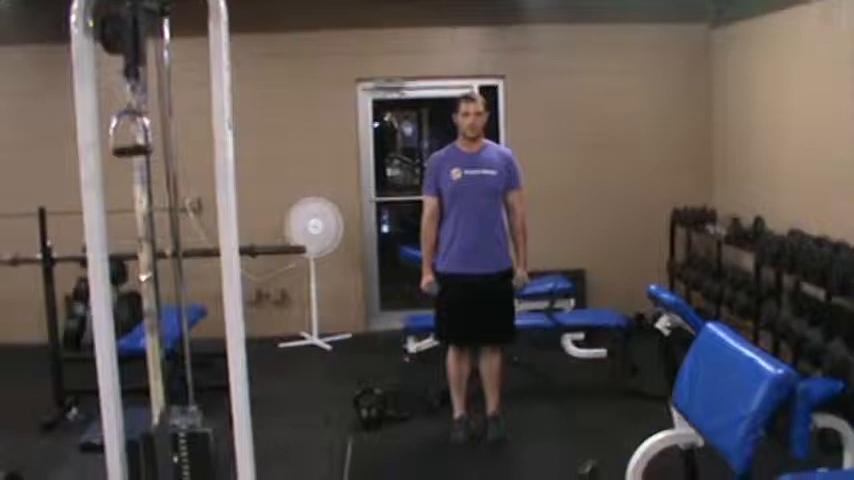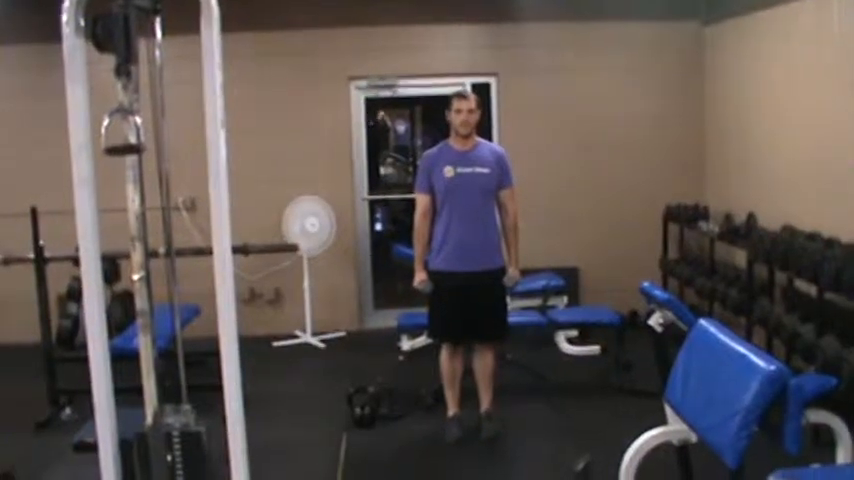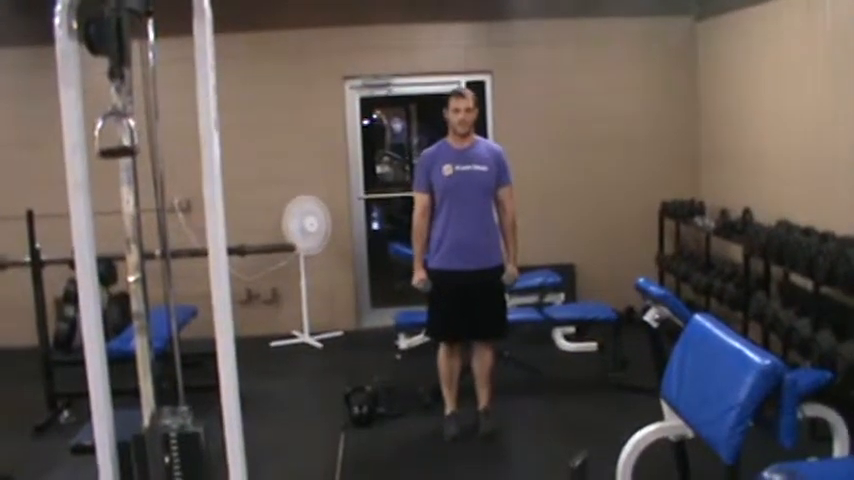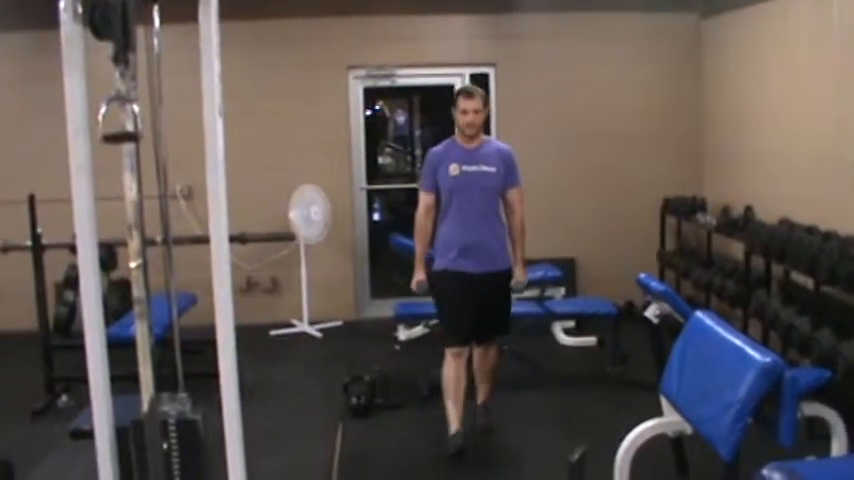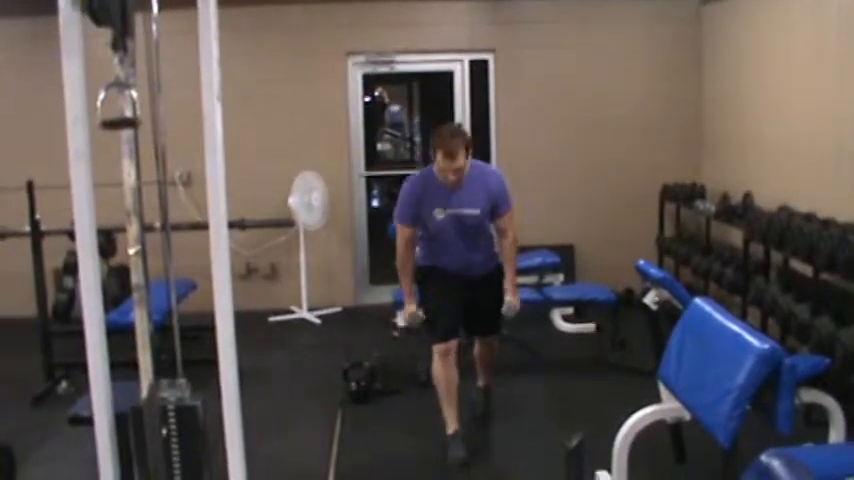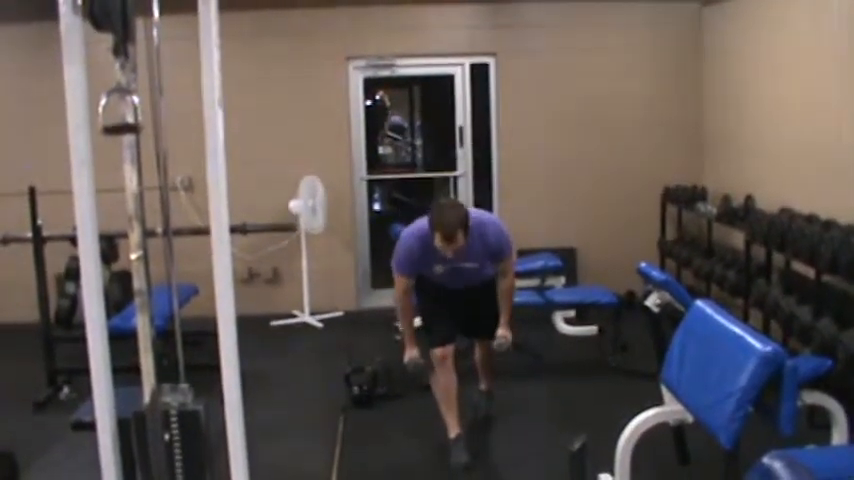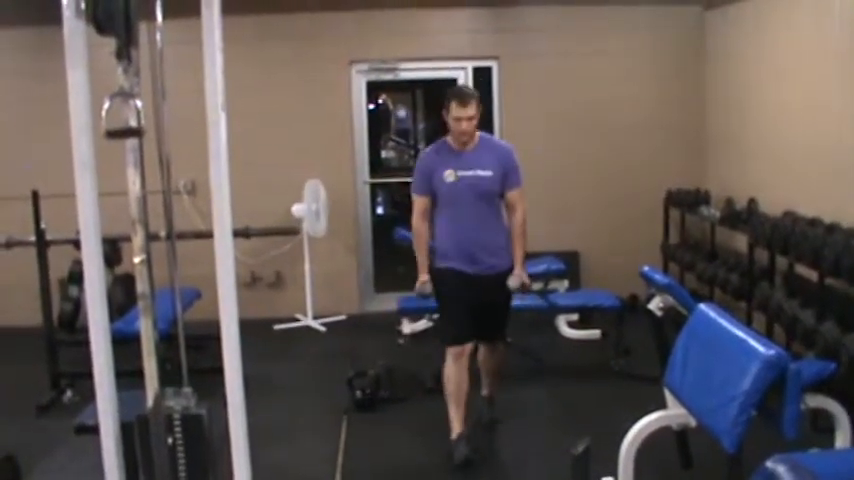
dt=0.5s
person 1, frame 1
left shoulder: (503, 158)
right shoulder: (439, 162)
left elbow: (516, 213)
right elbow: (430, 217)
left wrist: (522, 262)
right wrist: (427, 269)
left hip: (496, 269)
right hip: (453, 271)
left knee: (492, 344)
right knee: (458, 345)
left ankle: (493, 413)
right ankle: (459, 415)
person 1, frame 2
left shoulder: (495, 156)
right shoulder: (432, 159)
left elbow: (508, 211)
right elbow: (422, 215)
left wrist: (513, 261)
right wrist: (419, 266)
left hip: (488, 267)
right hip: (446, 268)
left knee: (485, 342)
right knee: (451, 343)
left ankle: (487, 410)
right ankle: (453, 413)
person 1, frame 3
left shoulder: (494, 155)
right shoulder: (430, 158)
left elbow: (506, 209)
right elbow: (421, 214)
left wrist: (511, 259)
right wrist: (418, 265)
left hip: (487, 266)
right hip: (445, 267)
left knee: (484, 341)
right knee: (449, 343)
left ankle: (484, 408)
right ankle: (450, 410)
person 1, frame 4
left shoulder: (502, 155)
right shoulder: (437, 157)
left elbow: (515, 212)
right elbow: (425, 213)
left wrist: (519, 262)
right wrist: (419, 265)
left hip: (495, 266)
right hip: (451, 268)
left knee: (488, 341)
right knee: (456, 350)
left ankle: (482, 402)
right ankle: (454, 429)
person 1, frame 5
left shoulder: (491, 181)
right shoulder: (415, 187)
left elbow: (507, 234)
right elbow: (405, 245)
left wrist: (510, 287)
right wrist: (409, 298)
left hip: (484, 271)
right hip: (438, 273)
left knee: (487, 337)
right knee: (444, 347)
left ankle: (483, 386)
right ankle: (453, 429)
person 1, frame 6
left shoulder: (492, 230)
right shoulder: (411, 241)
left elbow: (505, 275)
right elbow: (403, 293)
left wrist: (504, 323)
right wrist: (409, 342)
left hip: (480, 284)
right hip: (435, 288)
left knee: (486, 342)
right knee: (441, 354)
left ankle: (485, 389)
right ankle: (455, 435)
person 1, frame 7
left shoulder: (502, 154)
right shoulder: (429, 160)
left elbow: (516, 211)
right elbow: (420, 217)
left wrist: (519, 264)
right wrist: (423, 270)
left hip: (496, 267)
right hip: (451, 269)
left knee: (492, 342)
right knee: (457, 351)
left ankle: (487, 394)
right ankle: (457, 434)
